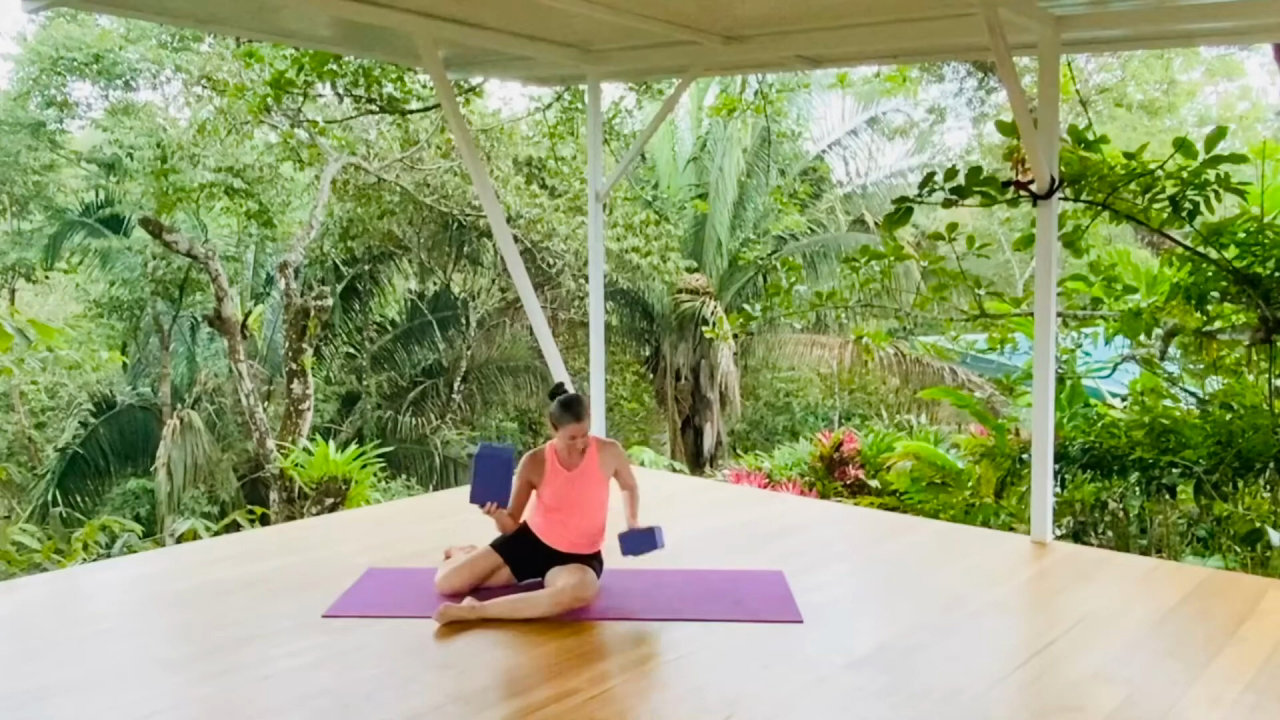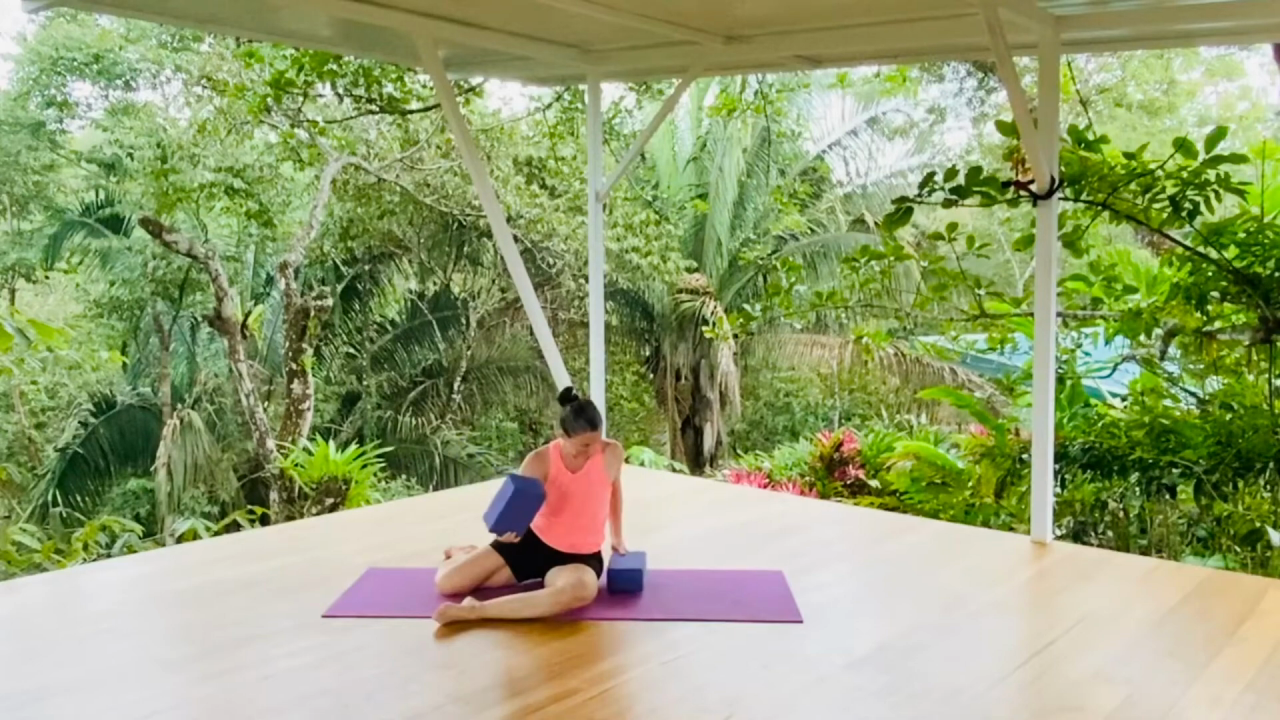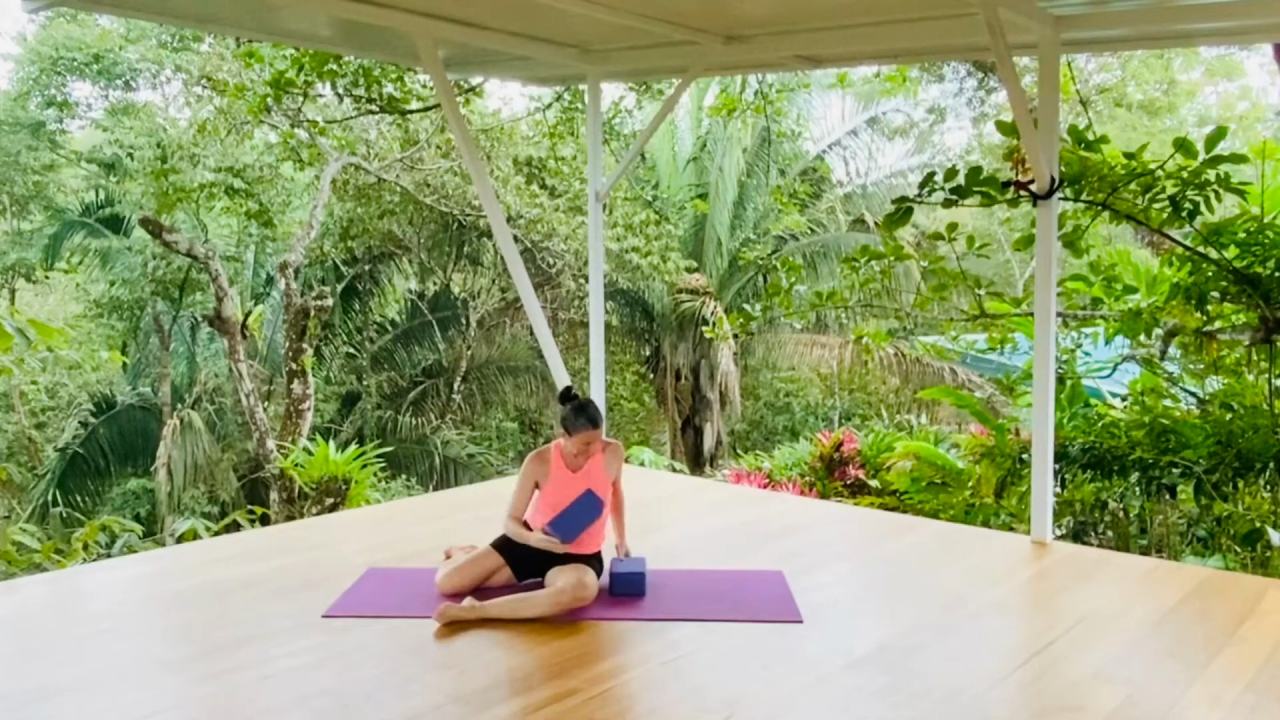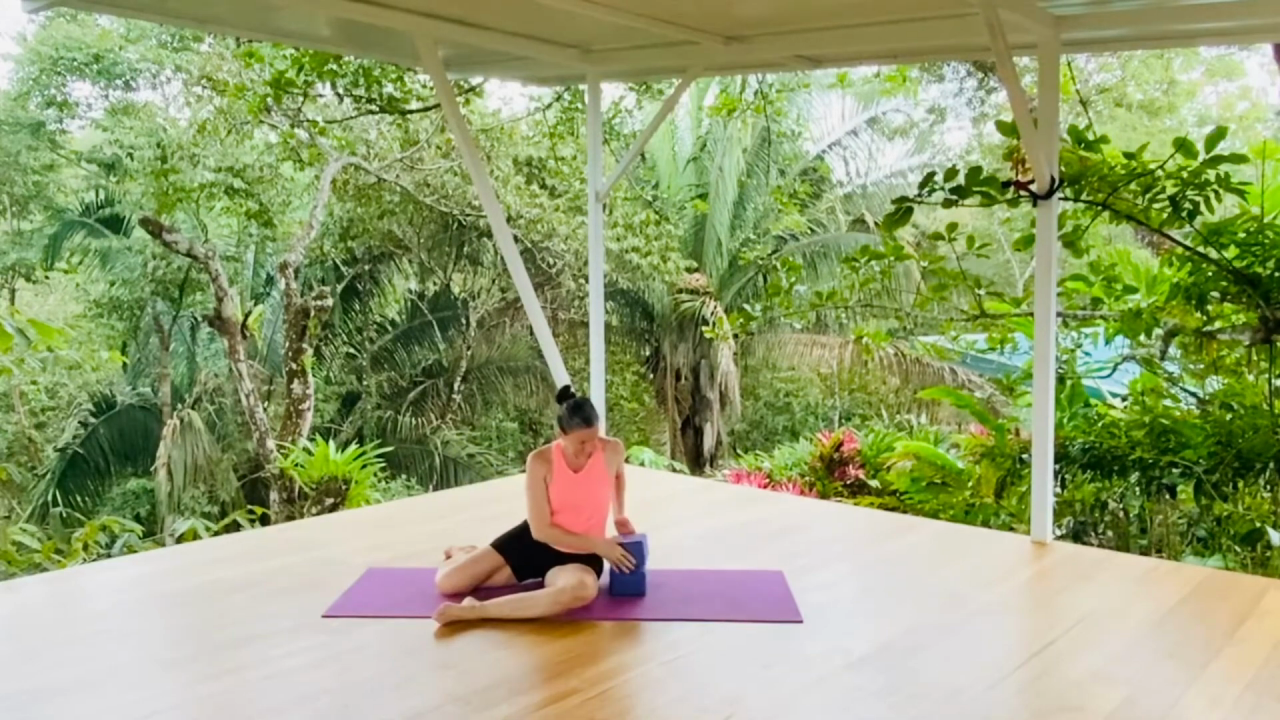
dt=0.5s
person 1, frame 1
left shoulder: (609, 452)
right shoulder: (534, 462)
left elbow: (631, 487)
right elbow: (510, 526)
left wrist: (632, 520)
right wrist: (498, 516)
left hip: (579, 556)
right hip: (531, 540)
left knee: (579, 591)
right knee: (446, 583)
left ankle: (476, 610)
right ankle: (469, 554)
person 1, frame 2
left shoulder: (612, 454)
right shoulder: (538, 462)
left wrist: (617, 537)
right wrist: (504, 531)
left hip: (579, 556)
right hip: (533, 541)
left knee: (580, 590)
right knee: (446, 582)
left ankle: (476, 610)
right ankle: (468, 554)
person 1, frame 3
left shoulder: (613, 453)
right shoulder: (539, 462)
right elbow: (511, 521)
left wrist: (621, 538)
right wrist: (534, 540)
left hip: (579, 557)
right hip: (535, 543)
left knee: (581, 590)
right knee: (446, 583)
left ankle: (475, 610)
right ankle: (468, 554)
person 1, frame 4
left shoulder: (612, 450)
right shoulder: (540, 462)
right elbow: (541, 530)
left wrist: (619, 516)
right wrist: (598, 545)
left hip: (580, 556)
right hip: (533, 542)
left knee: (582, 590)
right knee: (447, 582)
left ankle: (477, 610)
right ankle: (468, 554)
